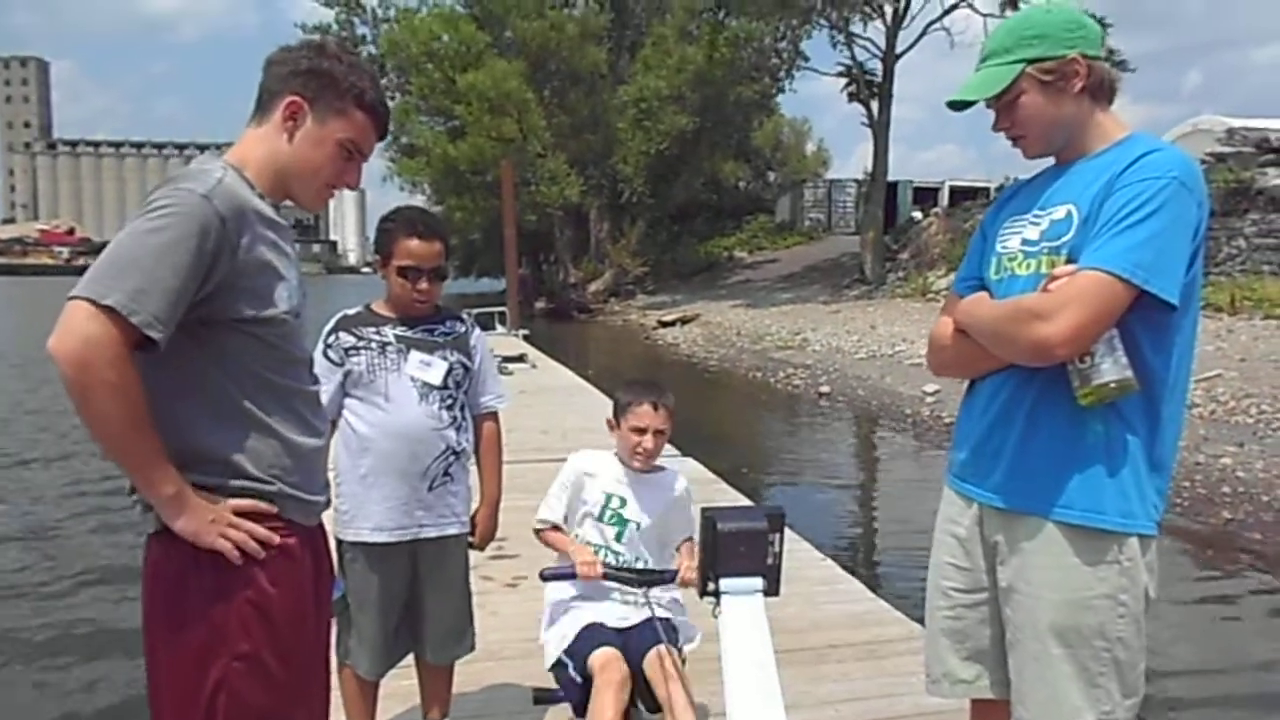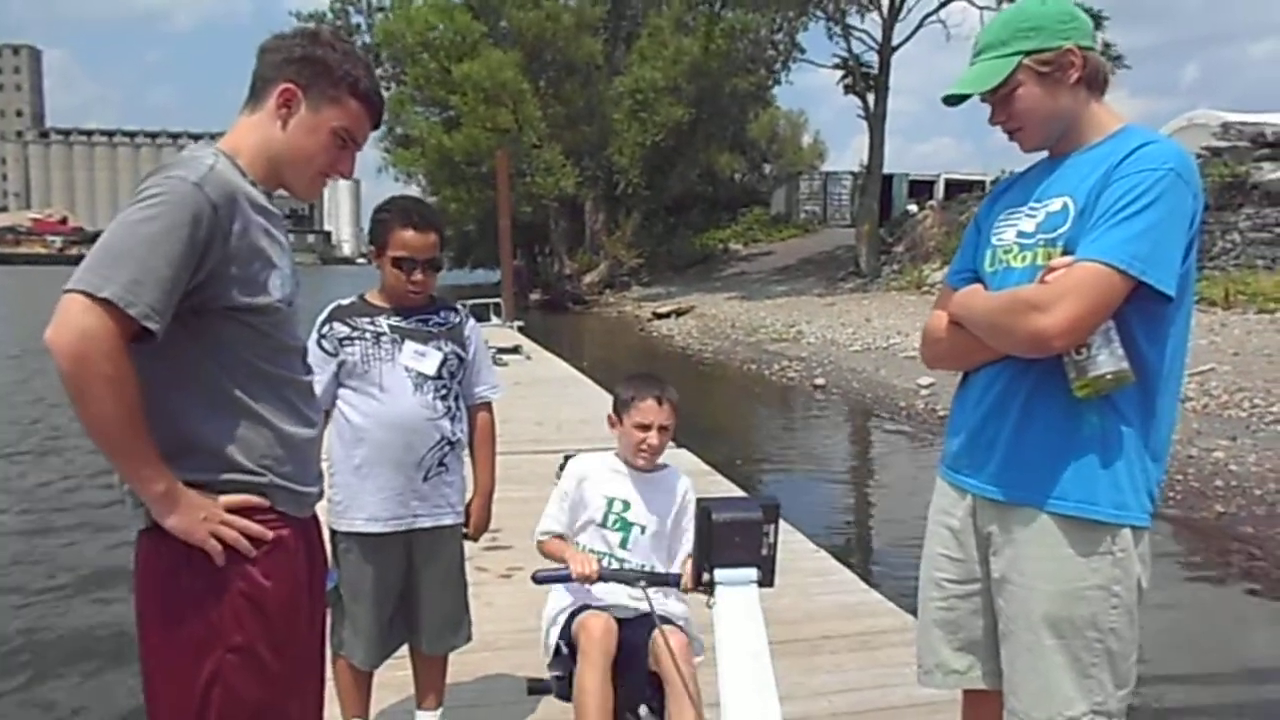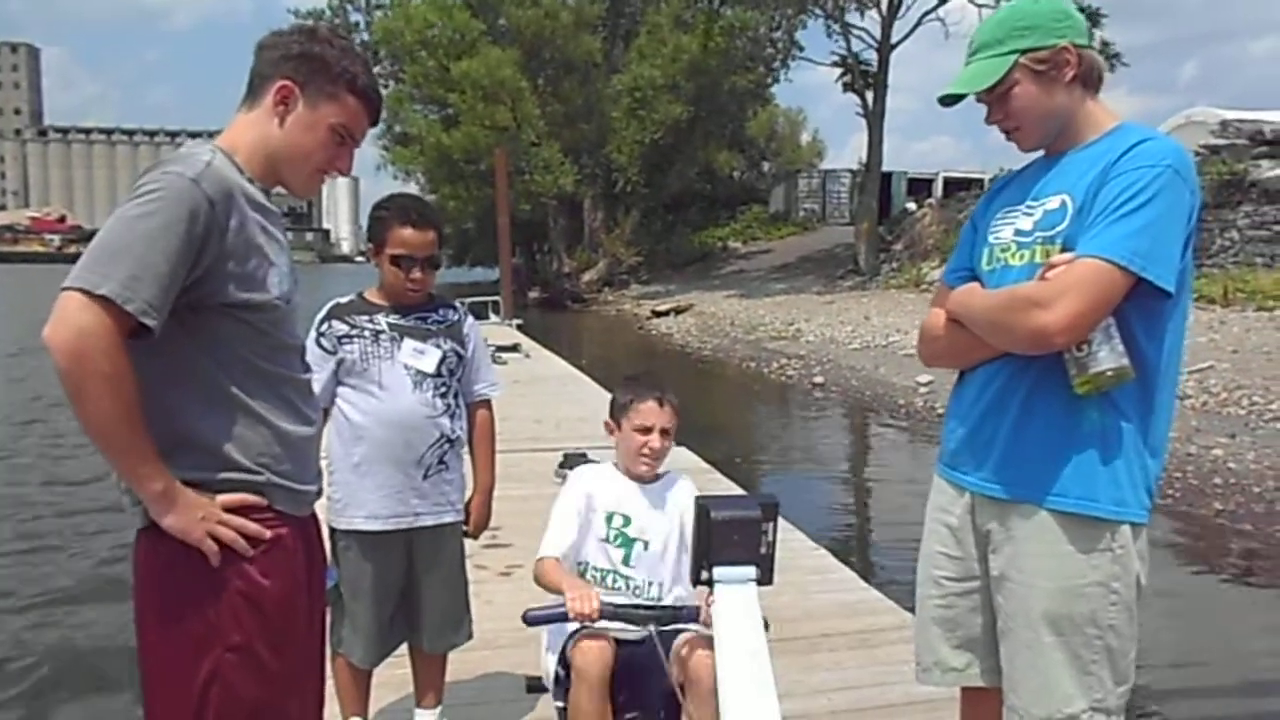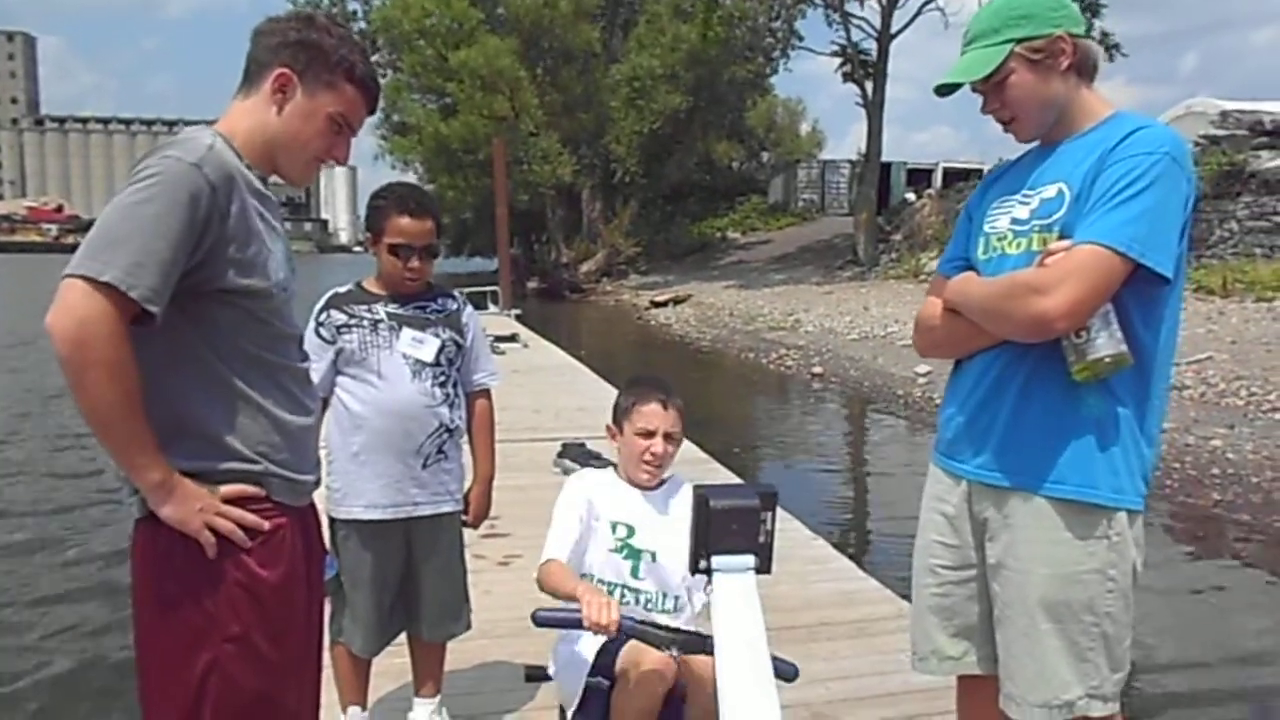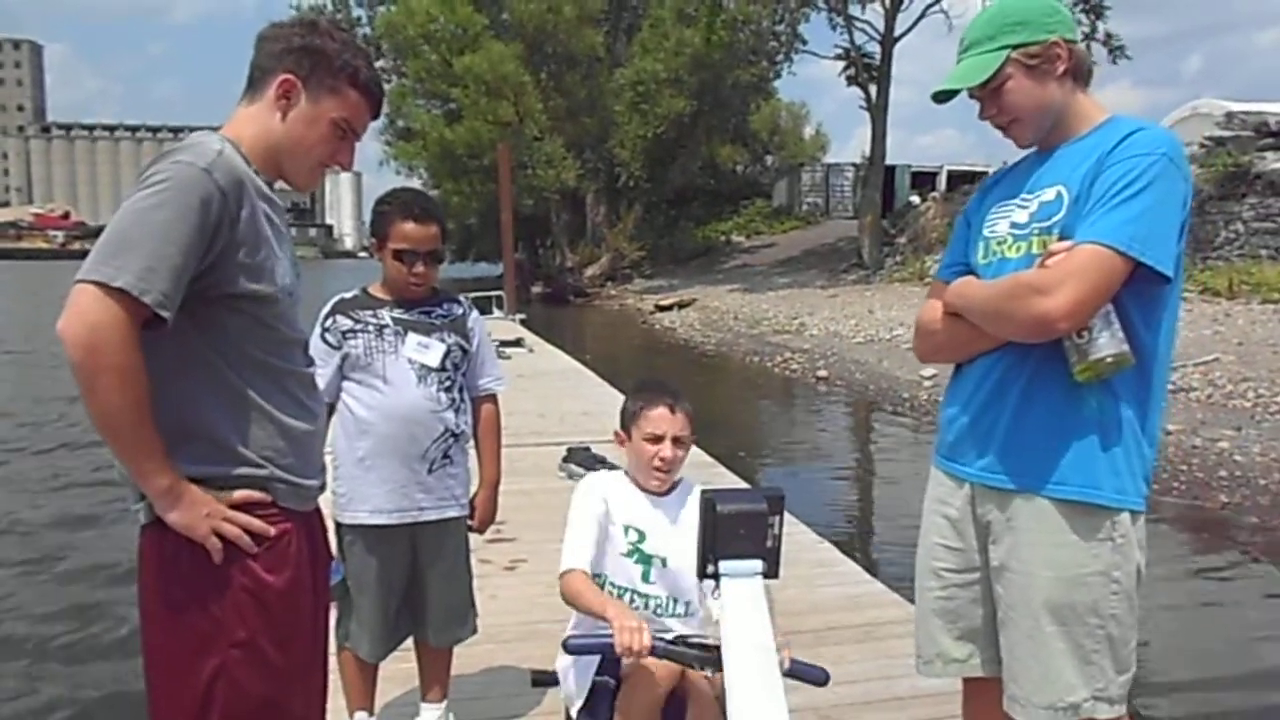
dt=0.2s
person 1, frame 1
left shoulder: (1156, 176)
right shoulder: (1014, 203)
left elbow: (1055, 332)
right elbow: (942, 351)
left wrist: (975, 311)
right wrist: (1025, 323)
left hip: (1079, 505)
right hip: (975, 490)
person 1, frame 2
left shoulder: (1152, 168)
right shoulder: (1008, 196)
left elbow: (1053, 322)
right elbow: (936, 342)
left wrist: (972, 304)
right wrist: (1023, 315)
left hip: (1072, 497)
right hip: (967, 481)
person 1, frame 3
left shoulder: (1149, 165)
right shoulder: (1005, 194)
left elbow: (1055, 319)
right elbow: (934, 342)
left wrist: (971, 302)
right wrist: (1022, 313)
left hip: (1071, 493)
right hip: (965, 478)
person 1, frame 4
left shoulder: (1145, 153)
right shoulder: (1000, 183)
left elbow: (1055, 305)
right elbow: (929, 331)
left wrist: (965, 290)
right wrist: (1019, 303)
left hip: (1067, 480)
right hip: (960, 465)
person 1, frame 5
left shoulder: (1142, 154)
right shoulder: (997, 190)
left elbow: (1056, 306)
right elbow: (929, 336)
left wrist: (967, 294)
right wrist: (1019, 304)
left hip: (1070, 482)
right hip: (962, 468)
person 2, frame 1
left shoulder: (261, 220)
right shoulder: (207, 202)
right elbow: (81, 342)
left wrist: (297, 529)
right wrist: (174, 501)
left hip: (287, 541)
right hip: (235, 551)
person 2, frame 2
left shoulder: (254, 207)
right shoulder: (199, 189)
right elbow: (78, 335)
left wrist: (294, 523)
right wrist: (165, 498)
left hip: (280, 533)
right hip: (230, 546)
person 2, frame 3
left shoulder: (253, 206)
right shoulder: (195, 185)
right elbow: (76, 333)
left wrist: (290, 513)
right wrist: (162, 495)
left hip: (279, 531)
right hip: (228, 543)
person 2, frame 4
left shoulder: (248, 191)
right shoulder: (195, 170)
right elbow: (77, 320)
left wrist: (292, 505)
right wrist: (161, 484)
left hip: (277, 519)
right hip: (226, 532)
person 2, frame 5
left shoulder: (254, 195)
right shoulder: (202, 175)
right elbow: (89, 326)
left wrist: (296, 514)
right wrist: (168, 491)
left hip: (282, 526)
right hip: (231, 538)
person 3, frame 1
left shoulder: (463, 336)
right shoulder: (346, 334)
left elbow: (485, 420)
left wrist: (490, 501)
left hip: (443, 517)
right hip: (368, 519)
left knee: (439, 636)
right knee: (361, 641)
person 3, frame 2
left shoulder: (457, 326)
right shoulder: (340, 324)
left elbow: (480, 411)
left wrist: (484, 492)
left hip: (438, 507)
right hip: (361, 510)
left knee: (433, 625)
right knee: (355, 631)
person 3, frame 3
left shoulder: (456, 323)
right shoulder: (339, 322)
left elbow: (479, 408)
left wrist: (483, 490)
left hip: (437, 505)
right hip: (361, 509)
left knee: (433, 623)
right knee: (355, 628)
person 3, frame 4
left shoulder: (455, 312)
right shoulder: (338, 311)
left elbow: (478, 397)
left wrist: (483, 479)
left hip: (436, 494)
right hip: (360, 497)
left knee: (432, 611)
right knee: (355, 616)
person 3, frame 5
left shoulder: (460, 318)
right shoulder: (343, 317)
left elbow: (484, 403)
left wrist: (489, 484)
left hip: (442, 499)
right hip: (366, 502)
left knee: (438, 617)
right knee: (361, 621)
person 4, frame 1
left shoulder: (675, 486)
right shoulder: (584, 467)
left elbow: (684, 539)
right elbow: (544, 526)
left wrist: (689, 560)
right wrist: (574, 548)
left hip: (648, 608)
right hip: (584, 606)
left knee: (667, 669)
right knee: (611, 674)
person 4, frame 2
left shoulder: (679, 486)
right shoulder: (586, 469)
left elbow: (688, 553)
right elbow: (546, 538)
left wrist: (695, 567)
right wrist: (571, 553)
left hip: (651, 612)
right hip: (585, 603)
left knee: (676, 645)
right knee: (598, 630)
person 4, frame 3
left shoulder: (683, 493)
right shoulder: (587, 482)
right elbow: (544, 567)
left wrist: (715, 598)
right wrist: (572, 585)
left hip: (661, 633)
right hip: (590, 631)
left knee: (704, 653)
right knee: (595, 654)
person 4, frame 4
left shoulder: (689, 501)
right shoulder: (587, 489)
right elbow: (548, 571)
right wrist: (588, 594)
right hip: (598, 649)
left knee: (704, 669)
right knee: (653, 663)
person 4, frame 5
left shoulder: (701, 505)
right shoulder: (599, 490)
right elbow: (571, 581)
right wrist: (615, 612)
right hip: (605, 653)
left knee: (706, 678)
right knee: (656, 665)
